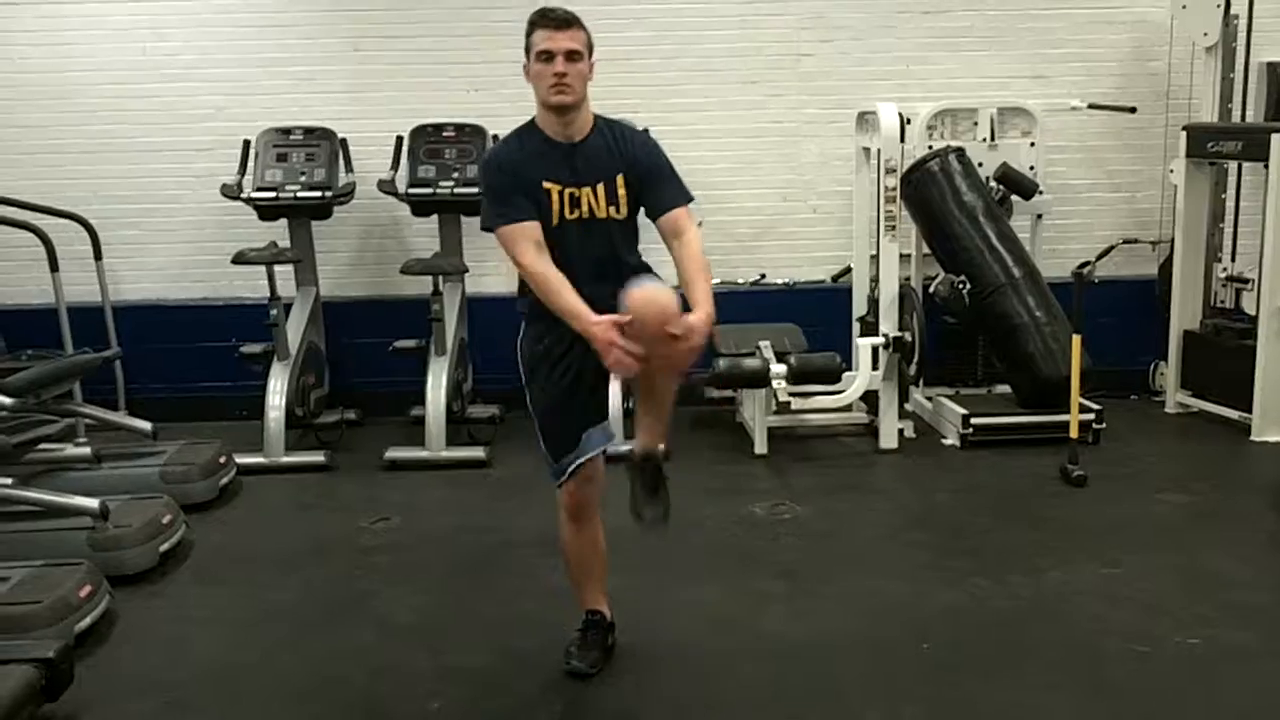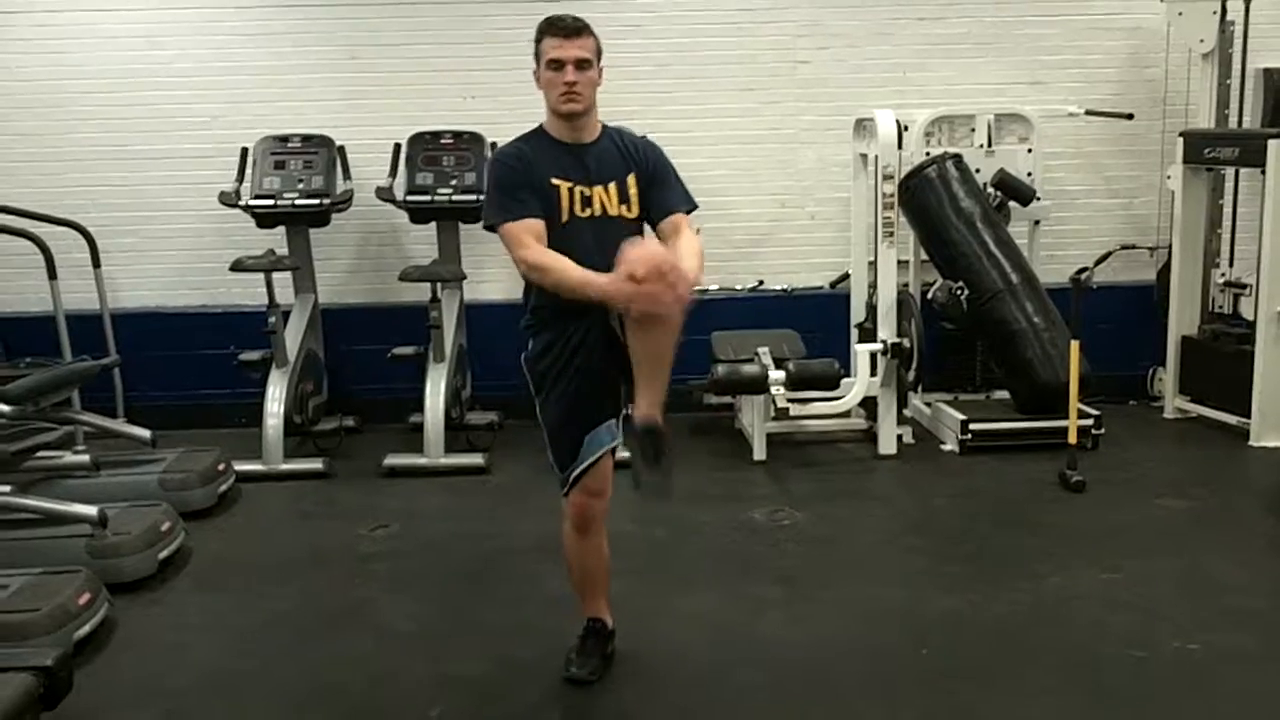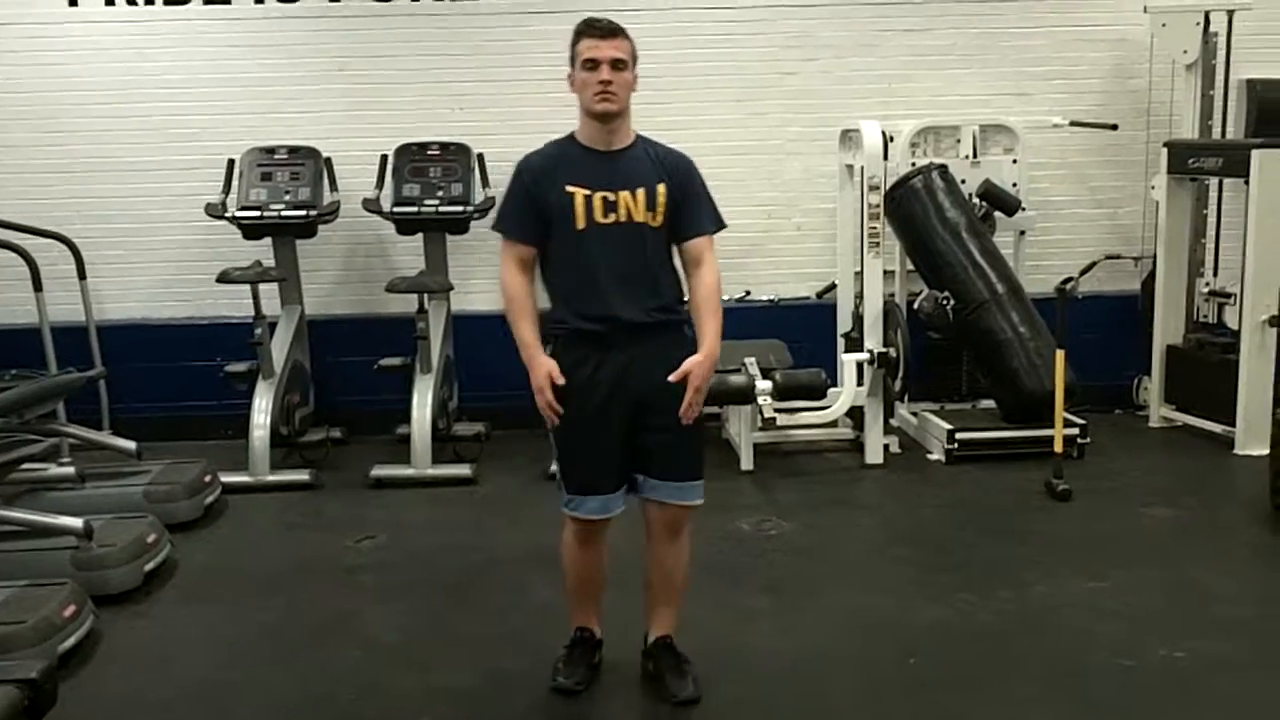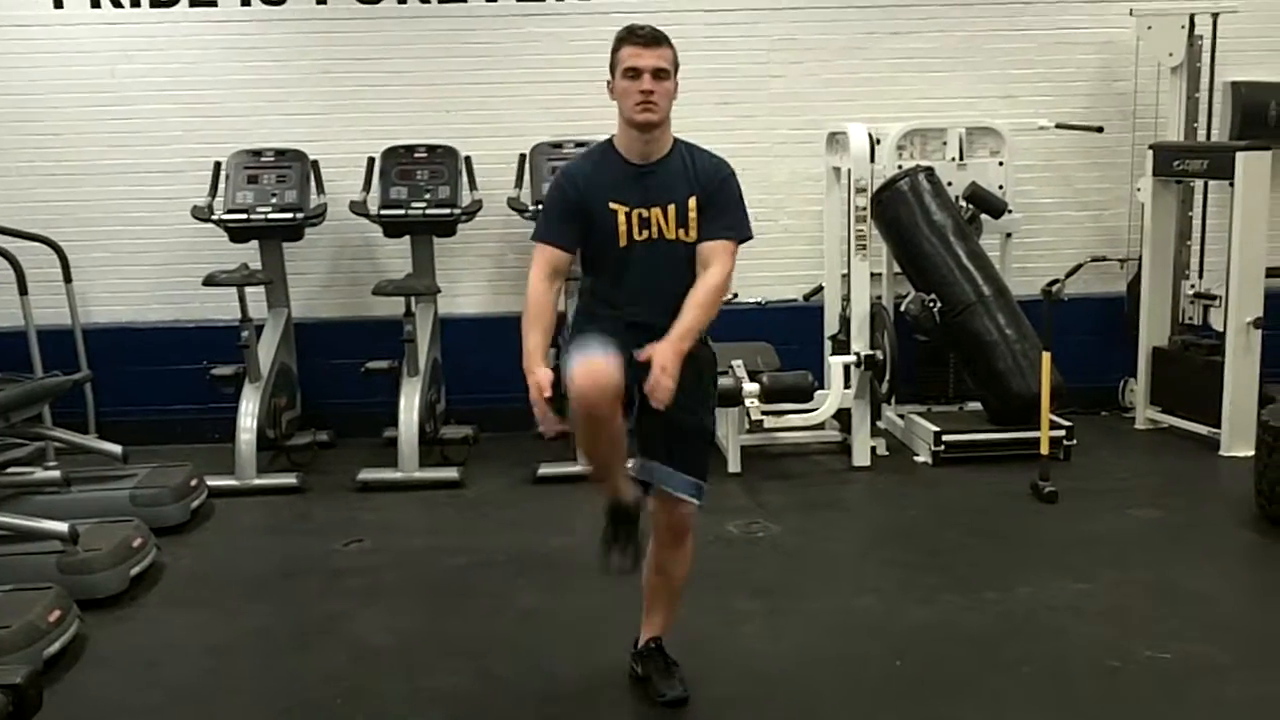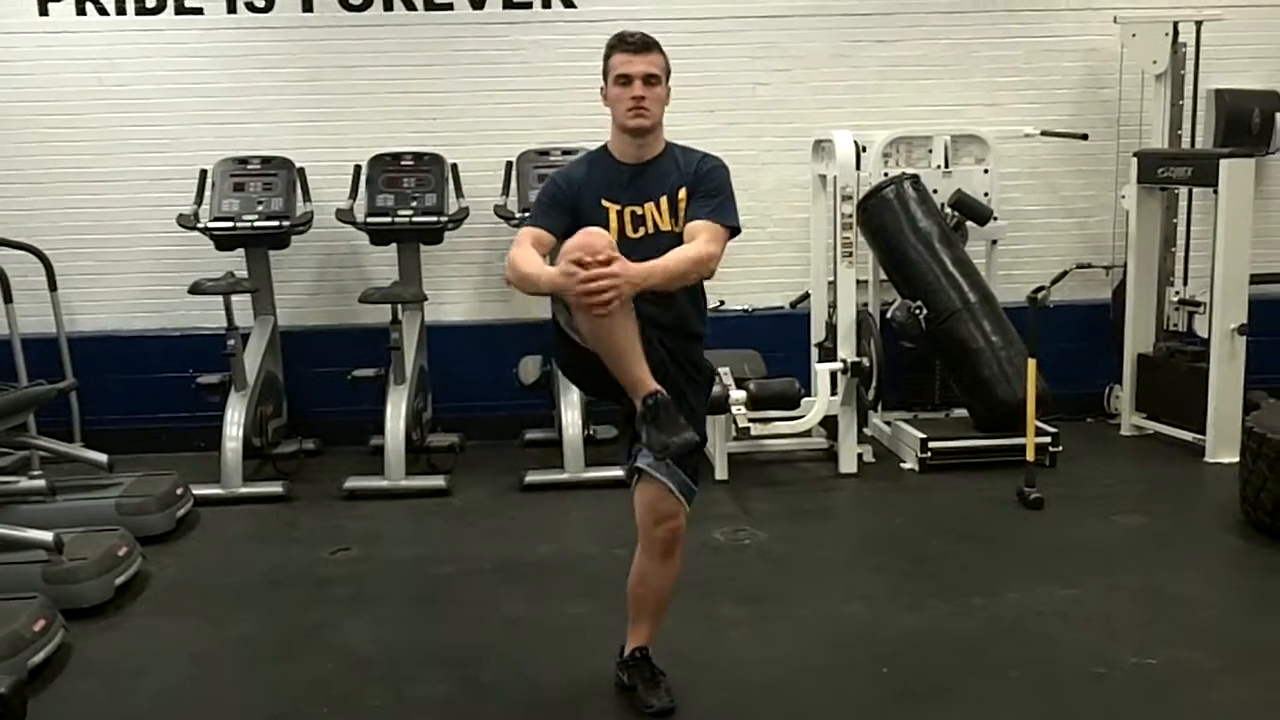
dt=0.5s
person 1, frame 1
left shoulder: (632, 147)
right shoulder: (507, 161)
left elbow: (681, 230)
right elbow: (531, 259)
left wrist: (702, 306)
right wrist: (590, 327)
left hip: (625, 305)
right hip: (557, 334)
right knee: (578, 489)
left ankle: (647, 457)
right ankle: (596, 620)
person 1, frame 2
left shoulder: (640, 154)
right shoulder: (516, 163)
left elbow: (681, 233)
right elbow: (529, 253)
left wrist: (683, 270)
right wrist: (601, 286)
left hip: (632, 314)
right hip: (565, 335)
left knee: (646, 258)
right knee: (585, 497)
left ankle: (648, 426)
right ankle: (597, 627)
person 1, frame 3
left shoulder: (671, 168)
right shoulder: (541, 171)
left elbow: (700, 262)
right elbow: (515, 269)
left wrist: (709, 347)
right wrist: (533, 356)
left hip: (664, 357)
right hip: (582, 365)
left knee: (670, 514)
right knee: (587, 516)
left ankle: (661, 644)
right ankle: (585, 637)
person 1, frame 4
left shoulder: (711, 175)
right shoulder: (579, 179)
left elbow: (715, 273)
right elbow: (545, 272)
left wrist: (674, 349)
right wrist: (535, 362)
left hip: (681, 357)
right hip: (606, 348)
left knee: (676, 512)
right knee: (592, 388)
left ankle: (651, 647)
right ankle: (621, 496)
person 1, frame 5
left shoulder: (703, 172)
right shoulder: (574, 181)
left elbow: (705, 253)
right elbow: (519, 259)
left wrist: (637, 275)
right wrist: (560, 278)
left hip: (675, 354)
right hip: (597, 349)
left knee: (665, 521)
right knee: (589, 244)
left ankle: (636, 657)
right ankle: (649, 406)
